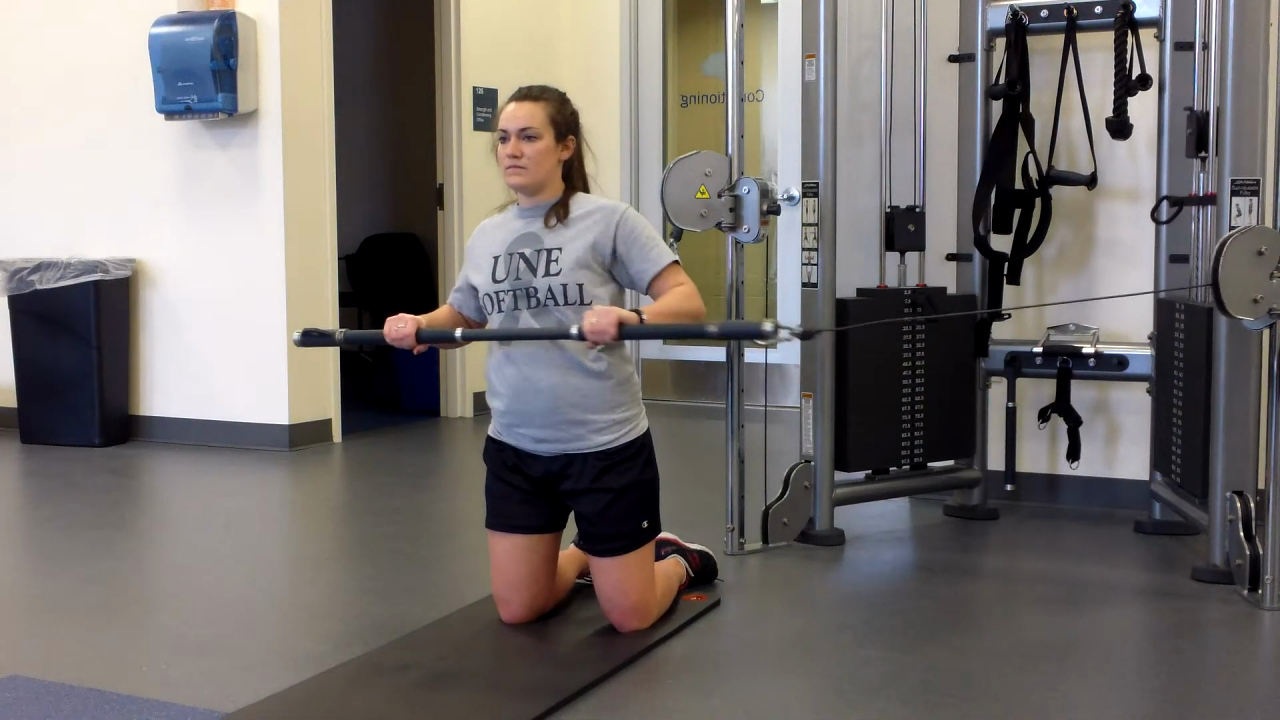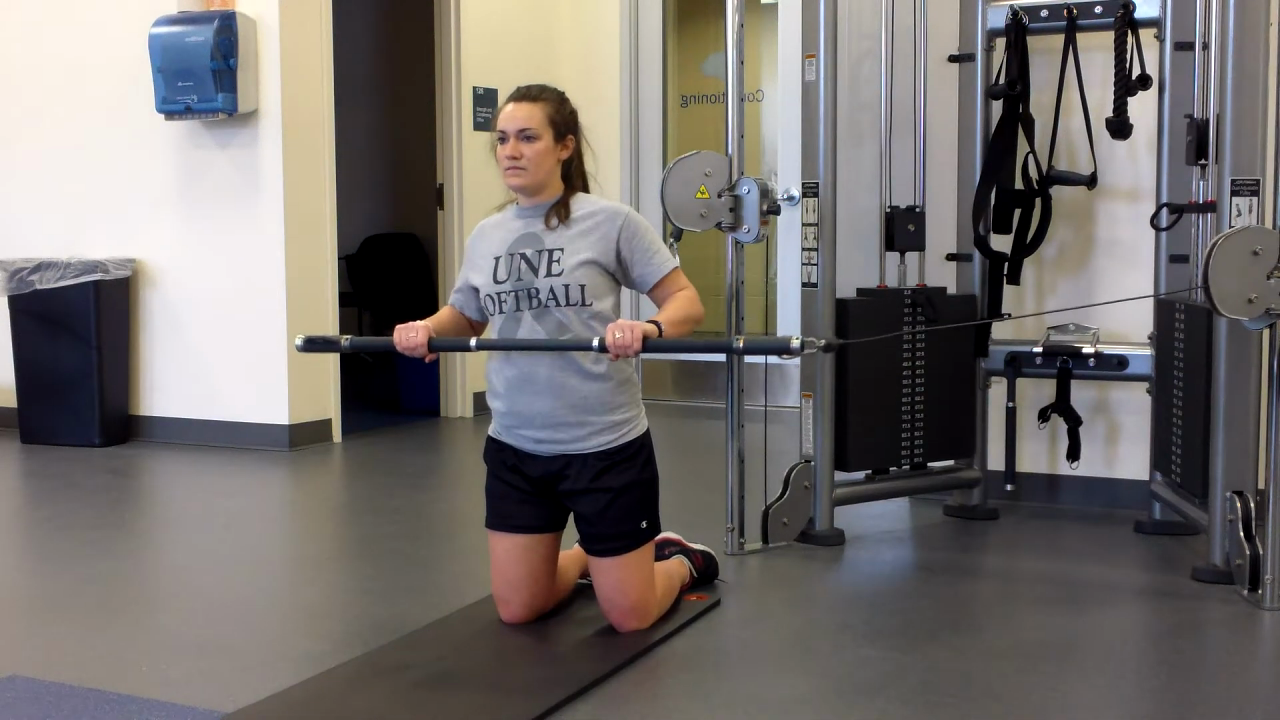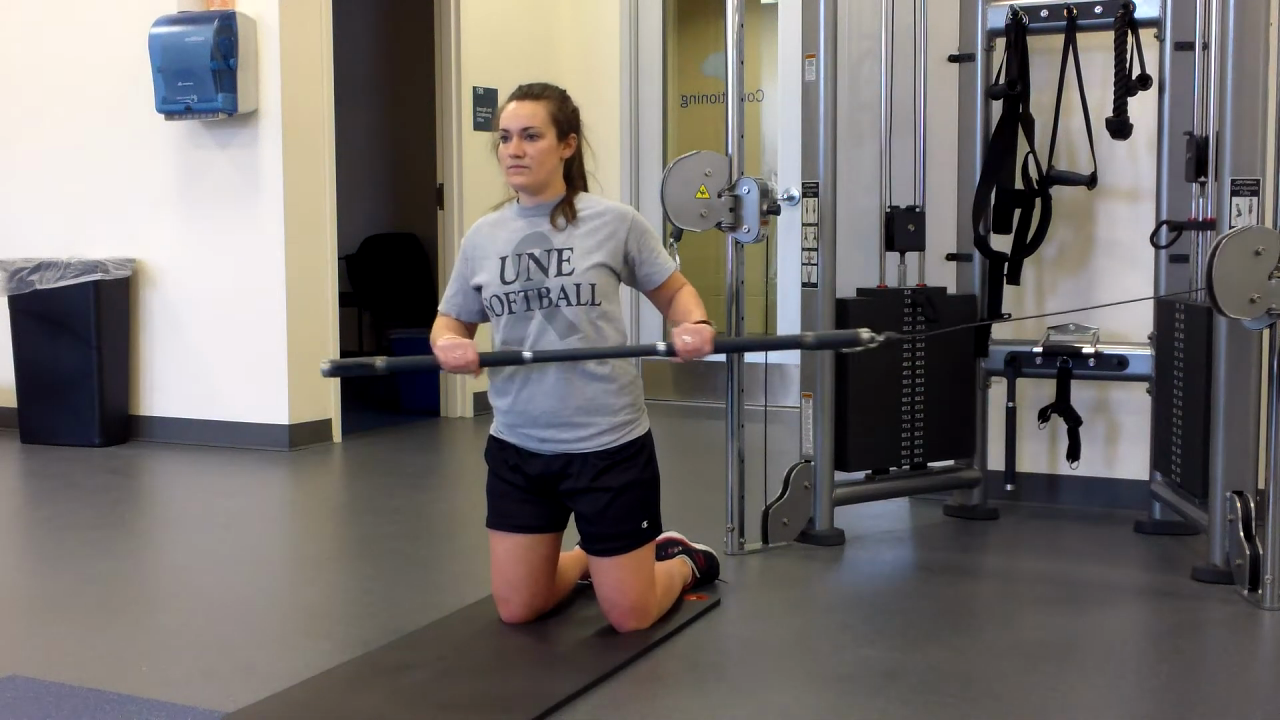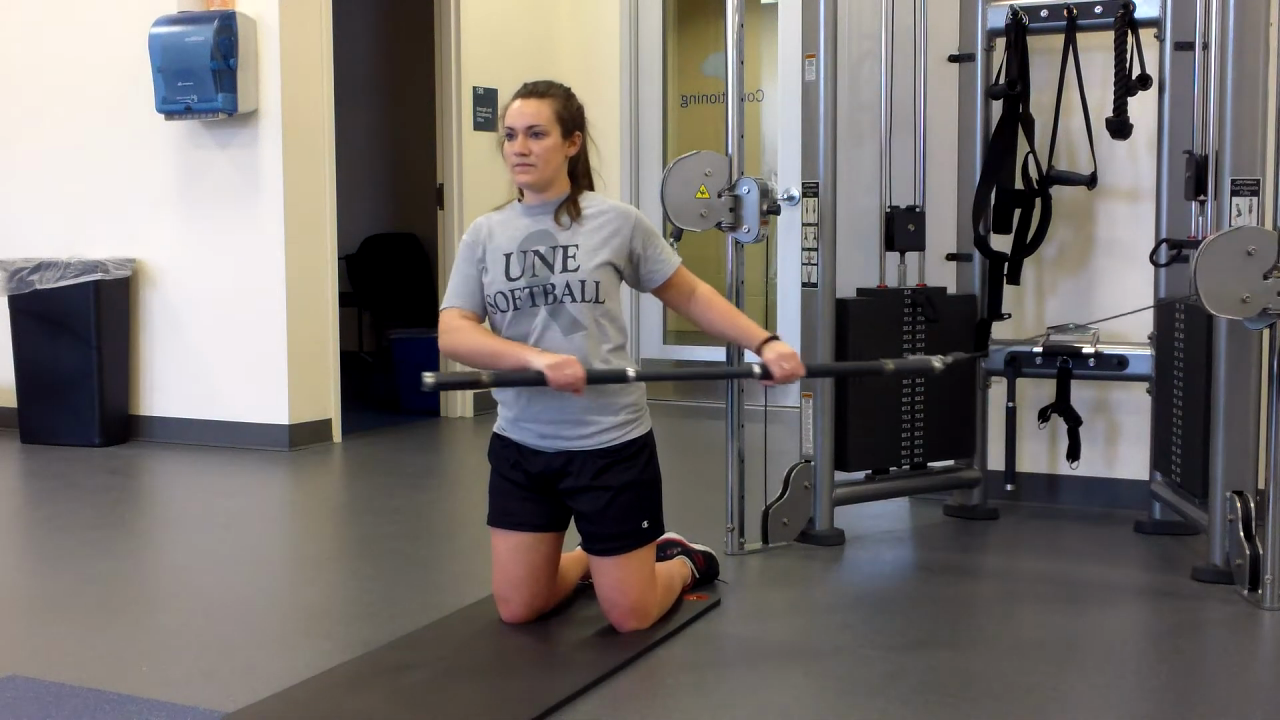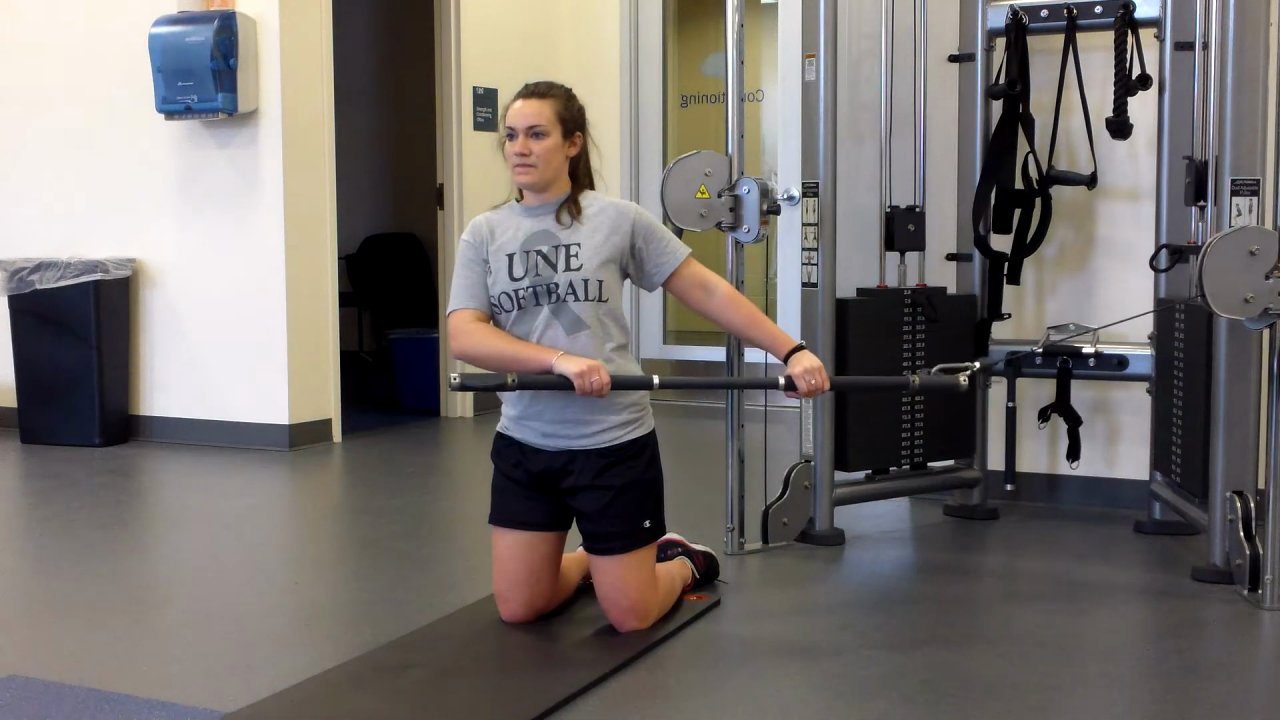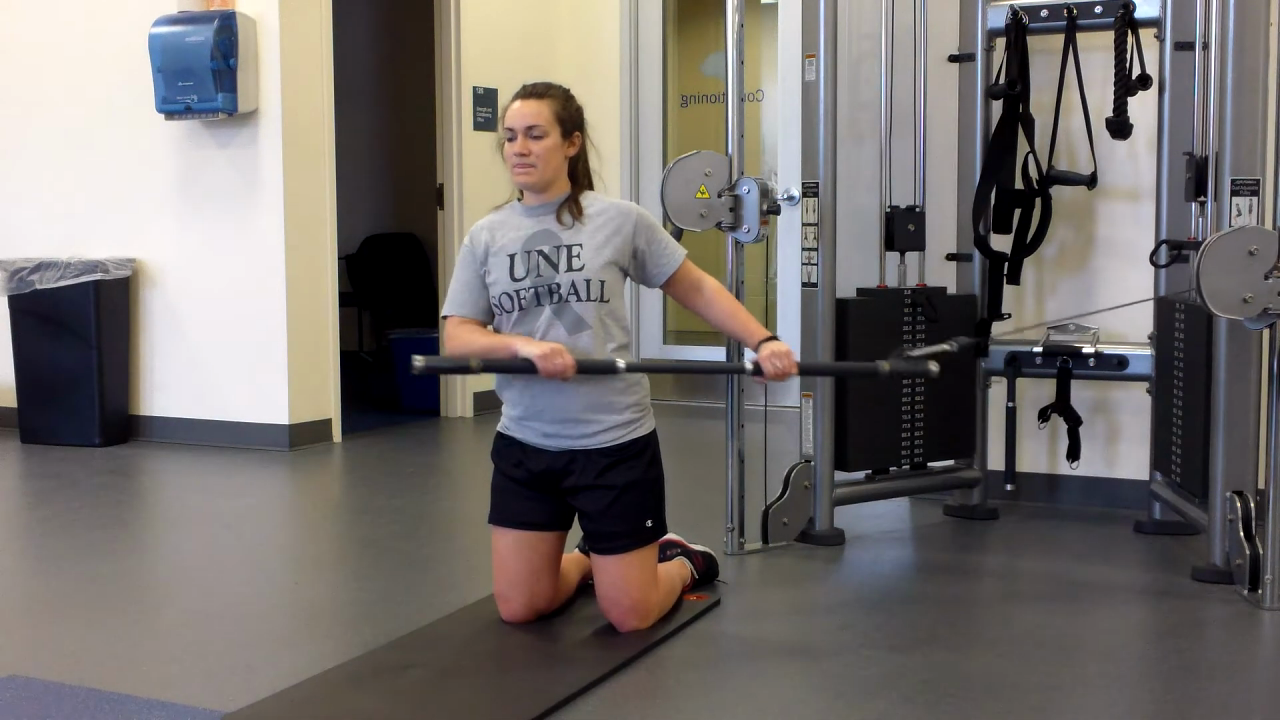
dt=0.4s
person 1, frame 1
left shoulder: (609, 220)
right shoulder: (486, 235)
left elbow: (687, 300)
right elbow: (462, 318)
left wrist: (630, 317)
right wrist: (418, 324)
left hip: (605, 444)
right hip: (516, 447)
left knee: (630, 616)
right knee: (517, 611)
left ankle: (680, 561)
right ankle: (585, 555)
person 1, frame 2
left shoulder: (610, 222)
right shoulder: (485, 235)
left elbow: (686, 302)
right elbow: (464, 319)
left wrist: (649, 330)
right wrist: (426, 329)
left hip: (604, 445)
right hip: (515, 448)
left knee: (630, 615)
right knee: (517, 611)
left ankle: (680, 559)
right ankle: (588, 556)
person 1, frame 3
left shoulder: (614, 223)
right shoulder: (483, 236)
left elbow: (677, 293)
right elbow: (455, 321)
left wrist: (695, 325)
right wrist: (447, 344)
left hip: (608, 444)
right hip: (517, 448)
left knee: (631, 615)
right knee: (517, 611)
left ankle: (684, 560)
right ankle: (590, 558)
person 1, frame 4
left shoulder: (617, 222)
right shoulder: (484, 234)
left elbow: (688, 294)
right elbow: (454, 334)
left wrist: (764, 342)
right wrist: (534, 357)
left hip: (610, 442)
right hip: (521, 446)
left knee: (630, 616)
right knee: (518, 610)
left ankle: (683, 561)
right ankle: (588, 559)
person 1, frame 5
left shoulder: (618, 221)
right shoulder: (483, 234)
left elbow: (705, 290)
right elbow: (464, 337)
left wrist: (791, 351)
right wrist: (558, 359)
left hip: (612, 442)
right hip: (523, 445)
left knee: (630, 616)
right knee: (517, 610)
left ankle: (683, 561)
right ankle: (594, 559)
person 1, frame 6
left shoulder: (619, 220)
right shoulder: (485, 236)
left elbow: (697, 289)
right elbow: (455, 339)
left wrist: (762, 340)
right wrist: (523, 345)
left hip: (614, 441)
right hip: (525, 445)
left knee: (631, 616)
right knee: (518, 609)
left ankle: (683, 561)
right ankle: (591, 558)
